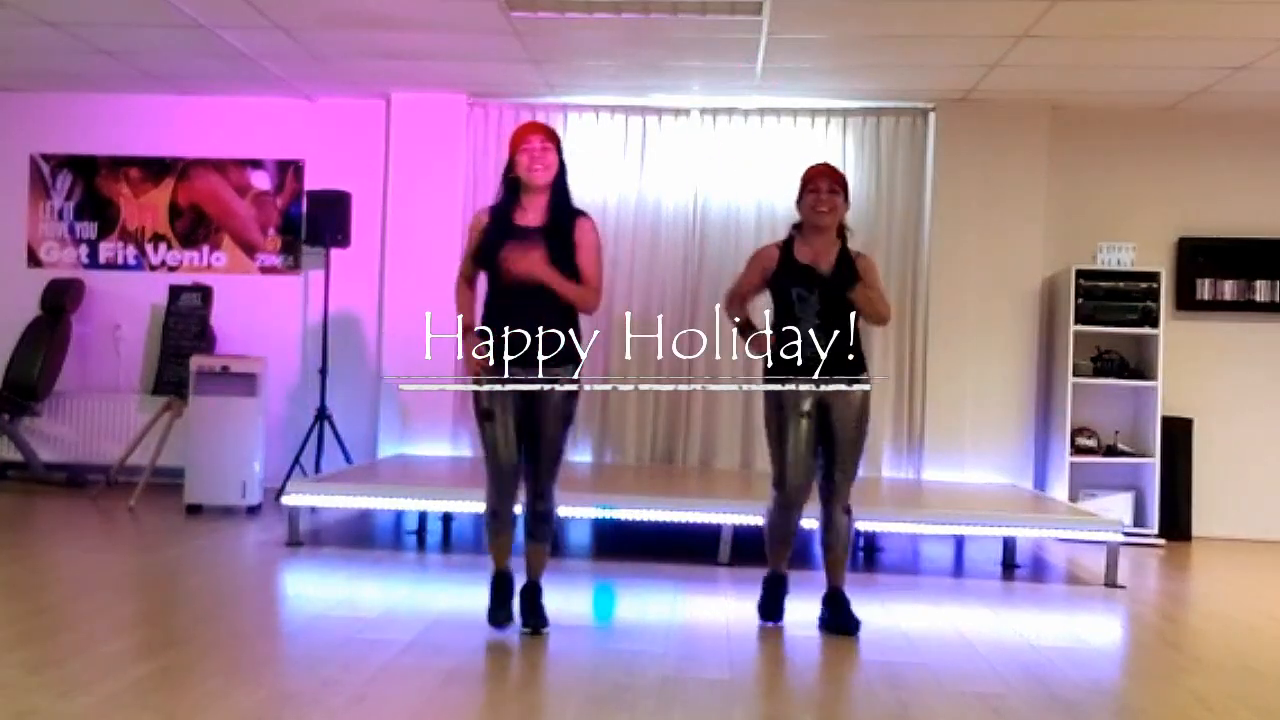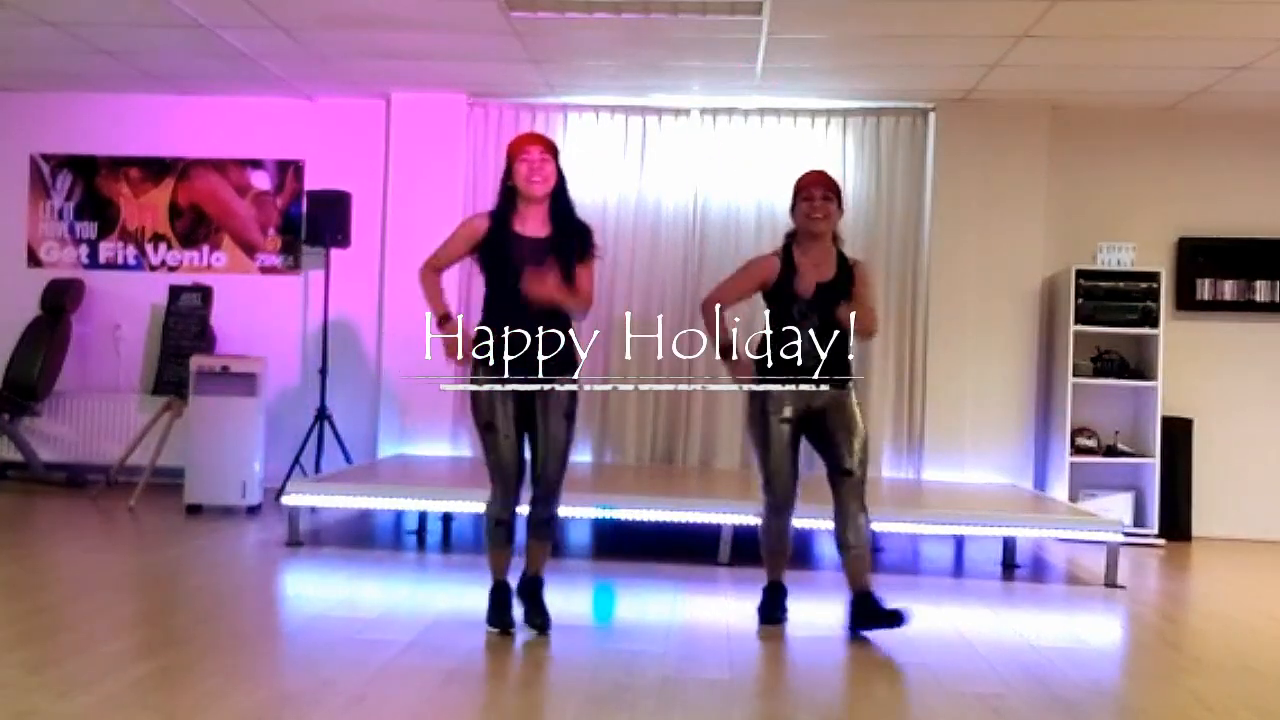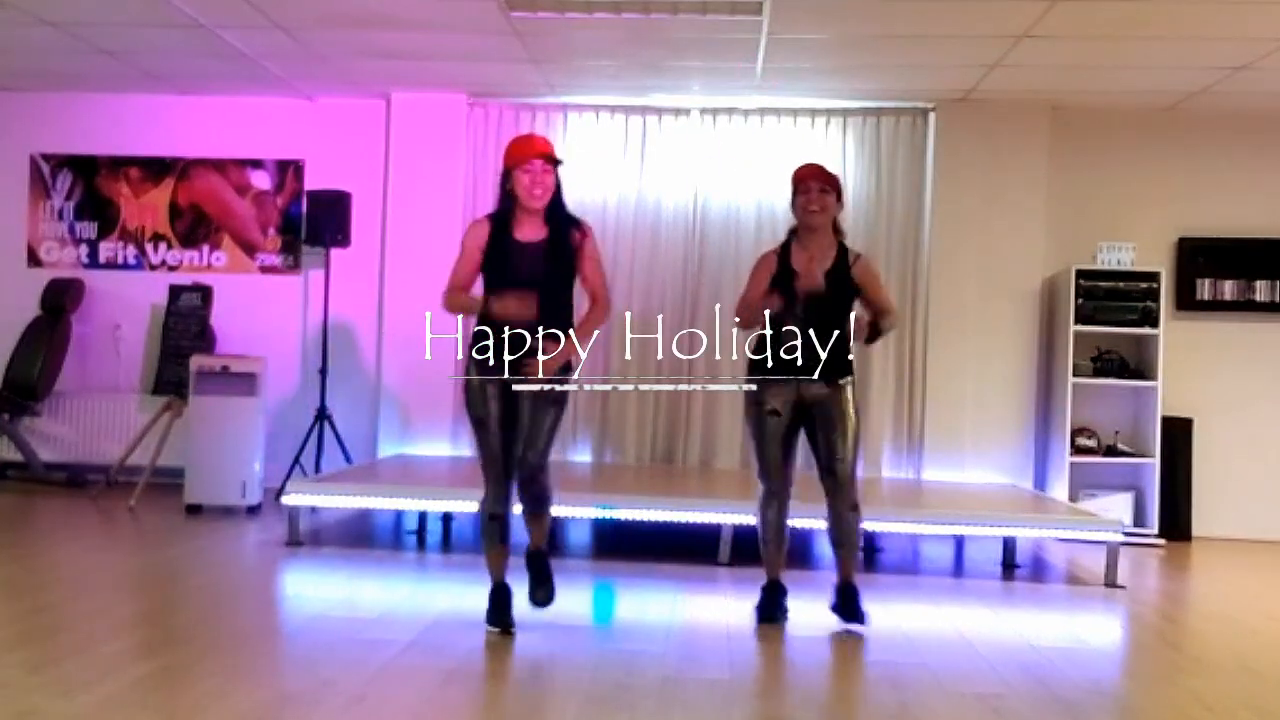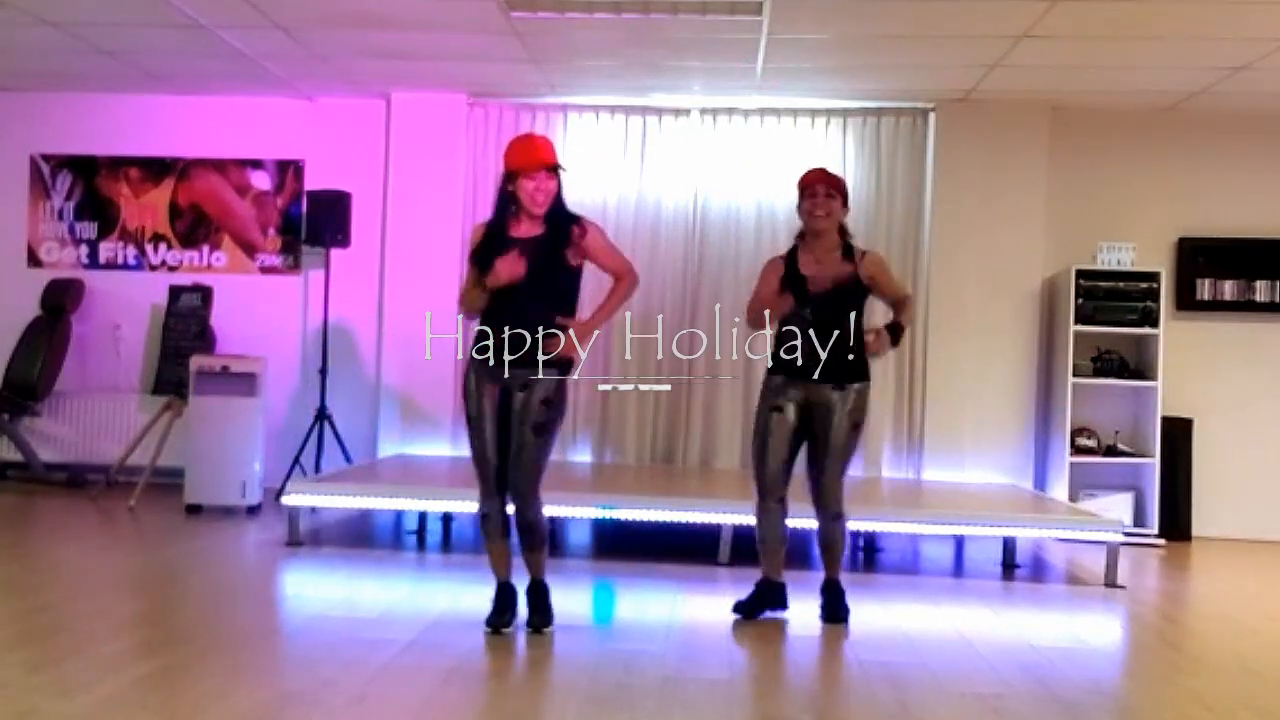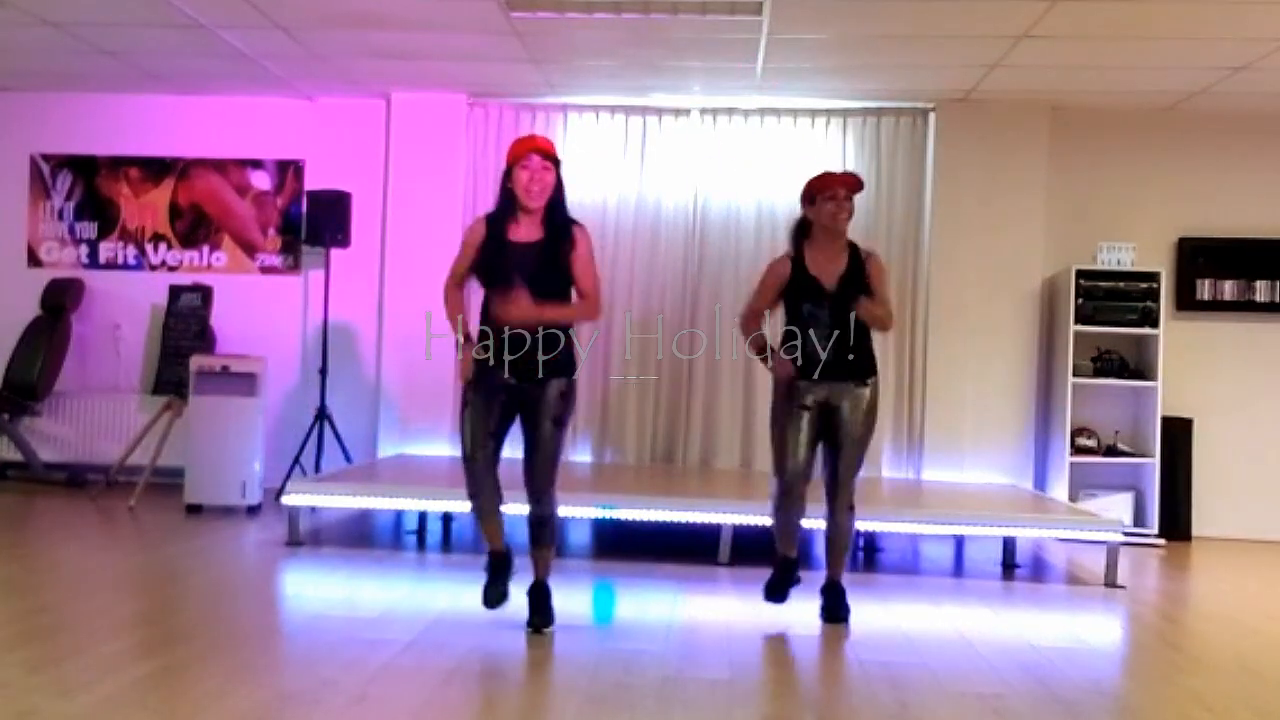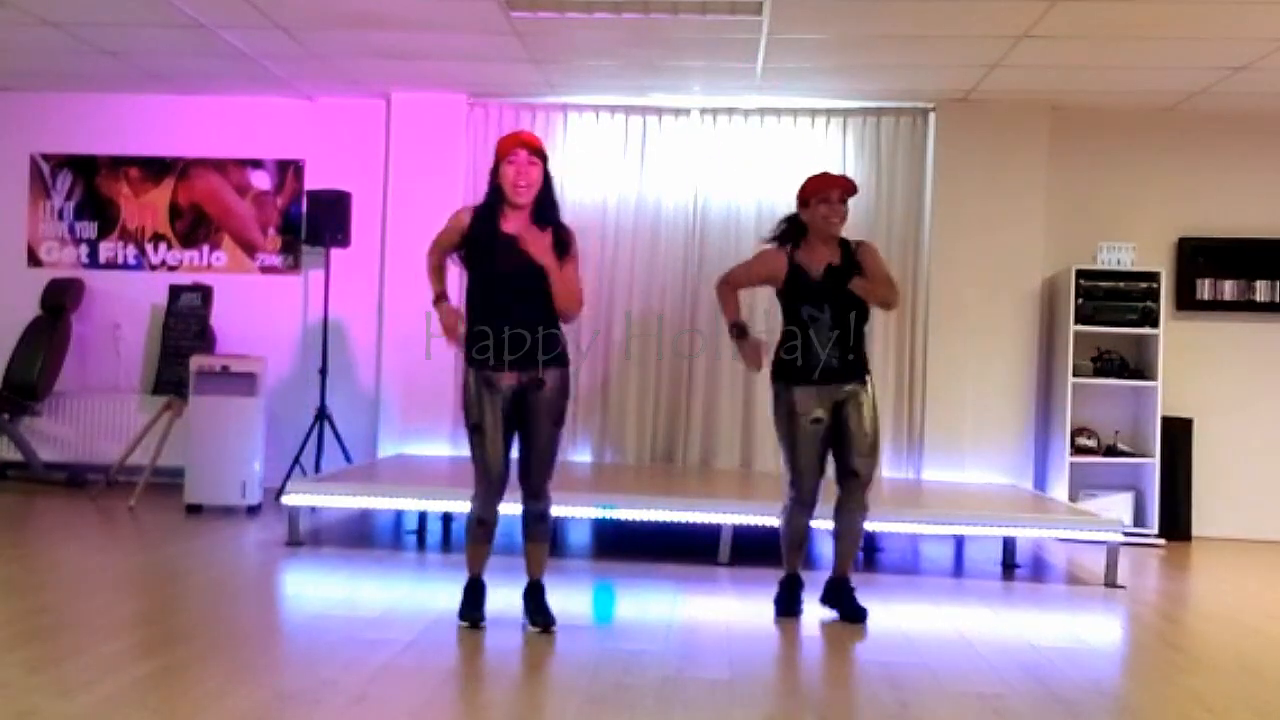
dt=0.2s
person 1, frame 1
left shoulder: (577, 226)
right shoulder: (489, 221)
left elbow: (591, 300)
right elbow: (465, 281)
left wrist: (545, 272)
right wrist: (470, 334)
left hip: (555, 366)
right hip: (497, 365)
left knee: (541, 482)
right knee: (503, 477)
left ankle: (533, 590)
right ankle: (501, 576)
person 1, frame 2
left shoulder: (575, 235)
right shoulder: (484, 226)
left elbow: (582, 305)
right elbow: (430, 271)
left wrist: (555, 294)
right wrist: (447, 323)
left hip: (554, 371)
right hip: (496, 368)
left knee: (549, 484)
right knee: (506, 484)
left ankle: (533, 584)
right ankle: (499, 587)
person 1, frame 3
left shoulder: (575, 235)
right shoulder: (484, 231)
left elbow: (600, 302)
right elbow: (453, 298)
left wrist: (567, 347)
right wrist: (492, 306)
left hip: (548, 368)
right hip: (489, 368)
left knee: (533, 467)
right knee: (498, 481)
left ankle: (539, 554)
right ankle: (499, 589)
person 1, frame 4
left shoulder: (577, 232)
right shoulder: (487, 233)
left elbow: (627, 278)
right elbow: (467, 305)
left wrist: (588, 328)
right wrist: (491, 280)
left hip: (543, 372)
right hip: (486, 369)
left knee: (522, 486)
right knee: (490, 485)
left ankle: (537, 585)
right ankle: (503, 589)
person 1, frame 5
left shoulder: (571, 236)
right shoulder: (483, 230)
left elbow: (591, 306)
right elbow: (453, 284)
left wrist: (539, 313)
right wrist: (462, 338)
left hip: (550, 376)
right hip: (491, 369)
left knee: (540, 486)
right knee: (477, 463)
left ankle: (541, 588)
right ankle: (498, 555)
person 1, frame 6
left shoulder: (559, 236)
right shoulder: (470, 221)
left elbow: (571, 309)
right elbow: (436, 255)
left wrist: (546, 261)
right wrist: (442, 304)
left hip: (546, 370)
right hip: (486, 371)
left knee: (535, 485)
right knee: (491, 482)
left ankle: (535, 589)
right ankle: (474, 582)
person 2, frame 1
left shoulder: (858, 264)
right shoulder: (772, 256)
left elbow: (882, 315)
right elbow: (734, 300)
left wrist: (840, 278)
right wrist: (751, 332)
left hip: (847, 386)
right hip: (790, 384)
left knee: (837, 494)
right knee: (792, 489)
left ankle: (835, 597)
right ankle: (776, 577)
person 2, frame 2
left shoulder: (853, 272)
right shoulder: (772, 265)
left elbow: (868, 328)
right elbow: (712, 305)
left wrist: (821, 297)
right wrist: (730, 353)
left hip: (833, 391)
right hip: (777, 389)
left knee: (851, 490)
right knee: (779, 497)
left ankle: (862, 601)
right ankle: (774, 588)
person 2, frame 3
left shoulder: (854, 265)
right shoulder: (772, 262)
left elbow: (886, 314)
right elbow: (743, 318)
left wrist: (868, 329)
right wrist: (792, 295)
left hip: (831, 385)
right hip: (773, 384)
left knee: (842, 486)
right knee: (775, 487)
left ankle: (847, 588)
right ankle: (773, 588)
person 2, frame 4
left shoulder: (864, 263)
right shoulder: (779, 267)
left elbow: (904, 302)
right elbow: (756, 318)
left wrist: (892, 334)
right wrist: (808, 287)
left hip: (842, 389)
right hip: (784, 384)
left knee: (827, 493)
right knee: (769, 482)
left ankle: (832, 586)
right ankle: (770, 585)
person 2, frame 5
left shoulder: (867, 262)
right shoulder: (785, 266)
left elbow: (885, 320)
right elbow: (751, 318)
left wrist: (843, 293)
right wrist: (768, 354)
left hip: (855, 387)
right hip: (799, 384)
left knee: (841, 488)
right knee: (791, 478)
left ankle: (834, 587)
right ankle: (785, 562)
person 2, frame 6
left shoulder: (861, 255)
right shoulder: (780, 260)
left elbow: (890, 298)
right elbow: (726, 285)
left wrist: (832, 275)
right wrist: (741, 335)
left hip: (853, 387)
right hip: (798, 388)
left knee: (857, 481)
right knee: (805, 490)
left ankle: (839, 583)
right ankle: (791, 579)
